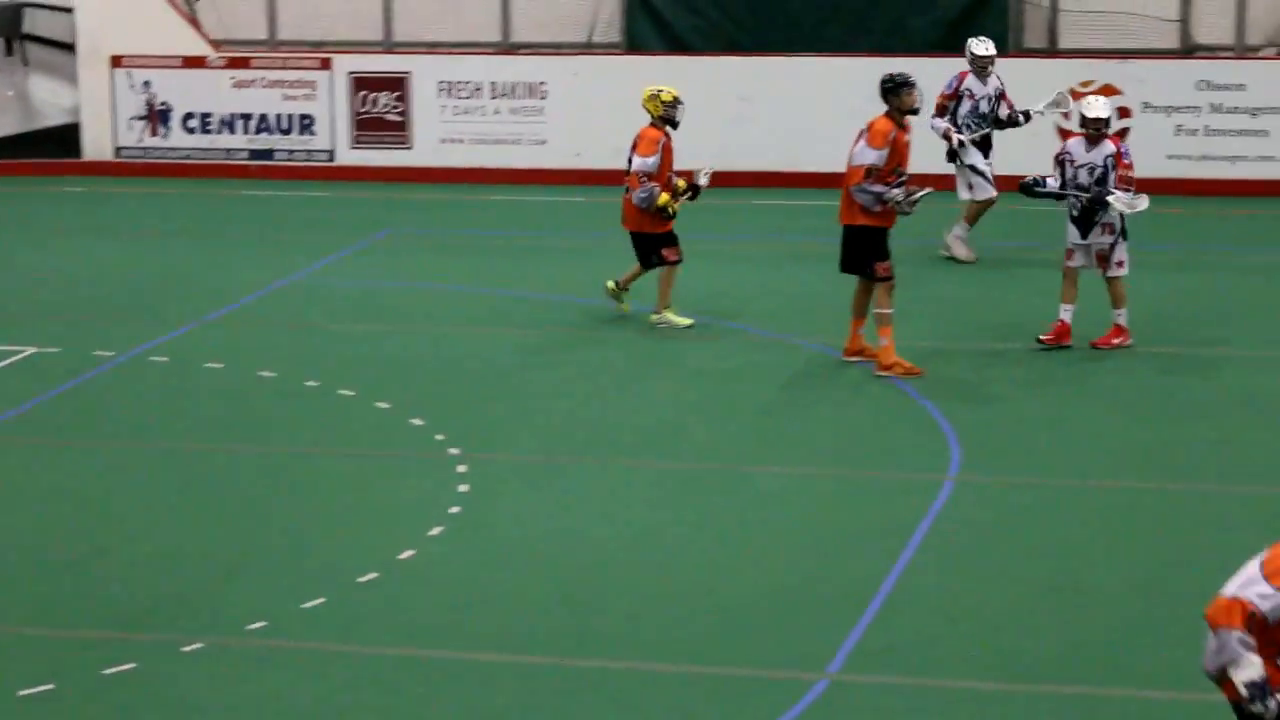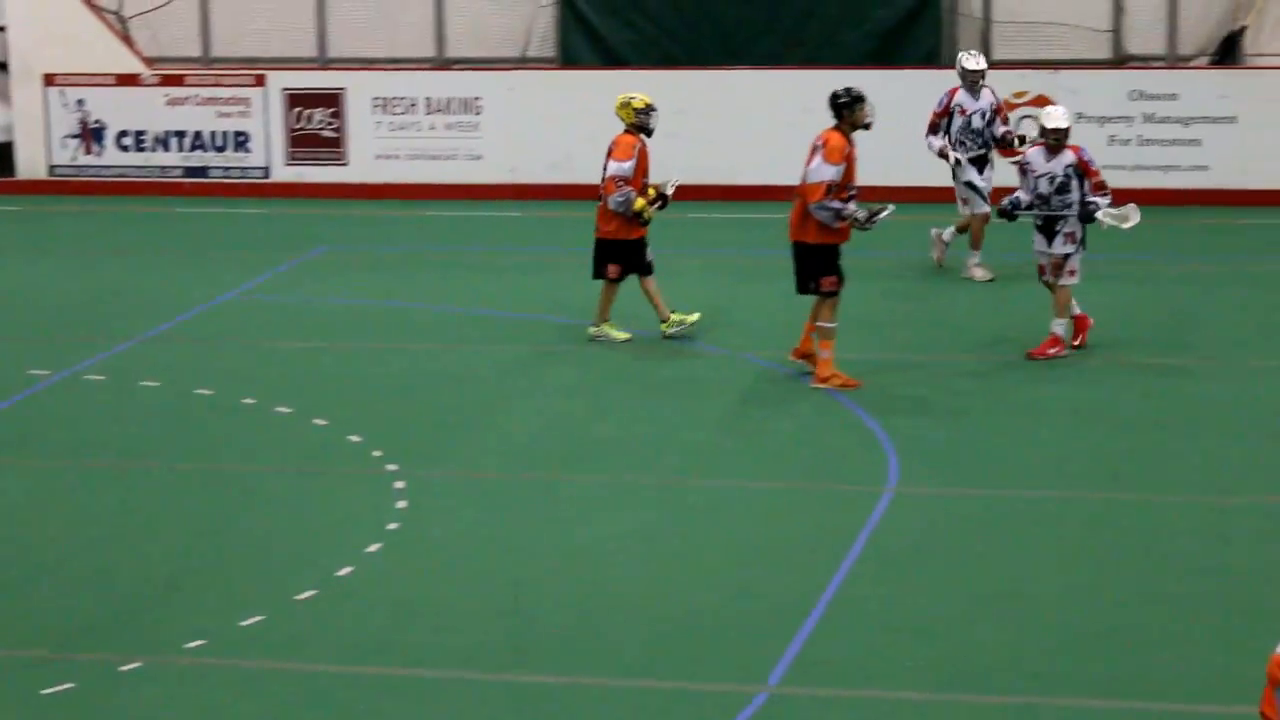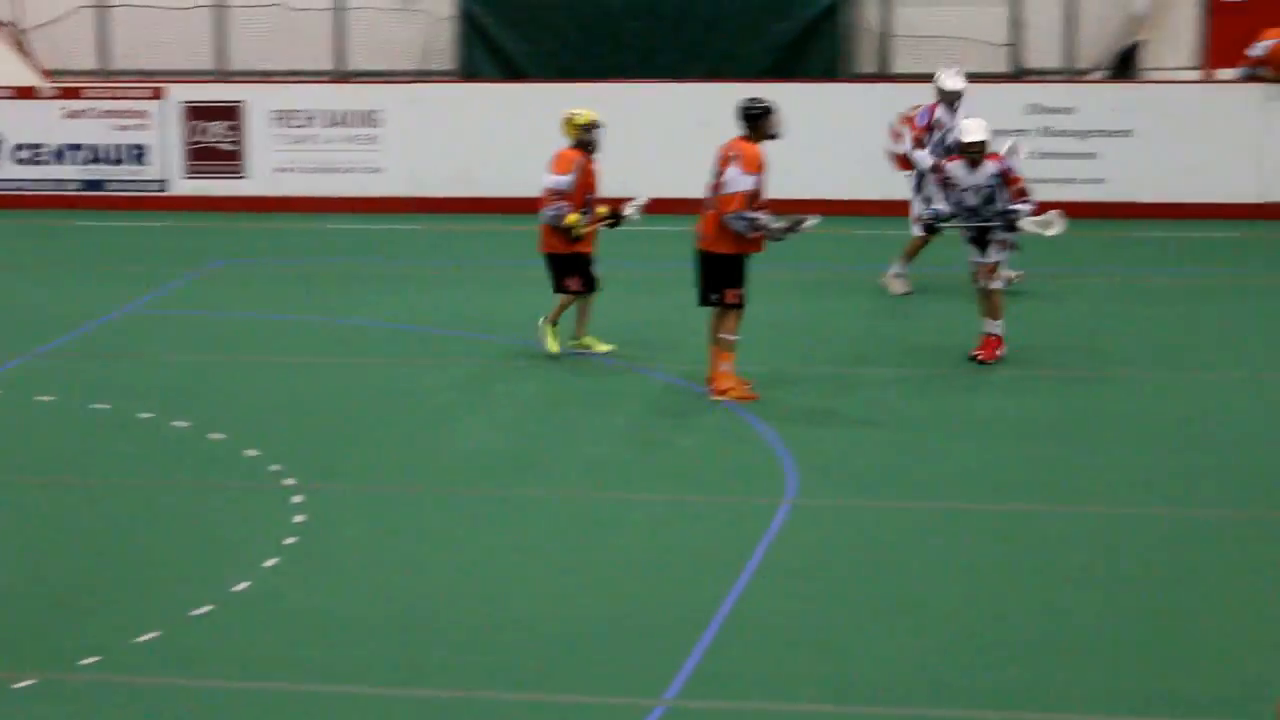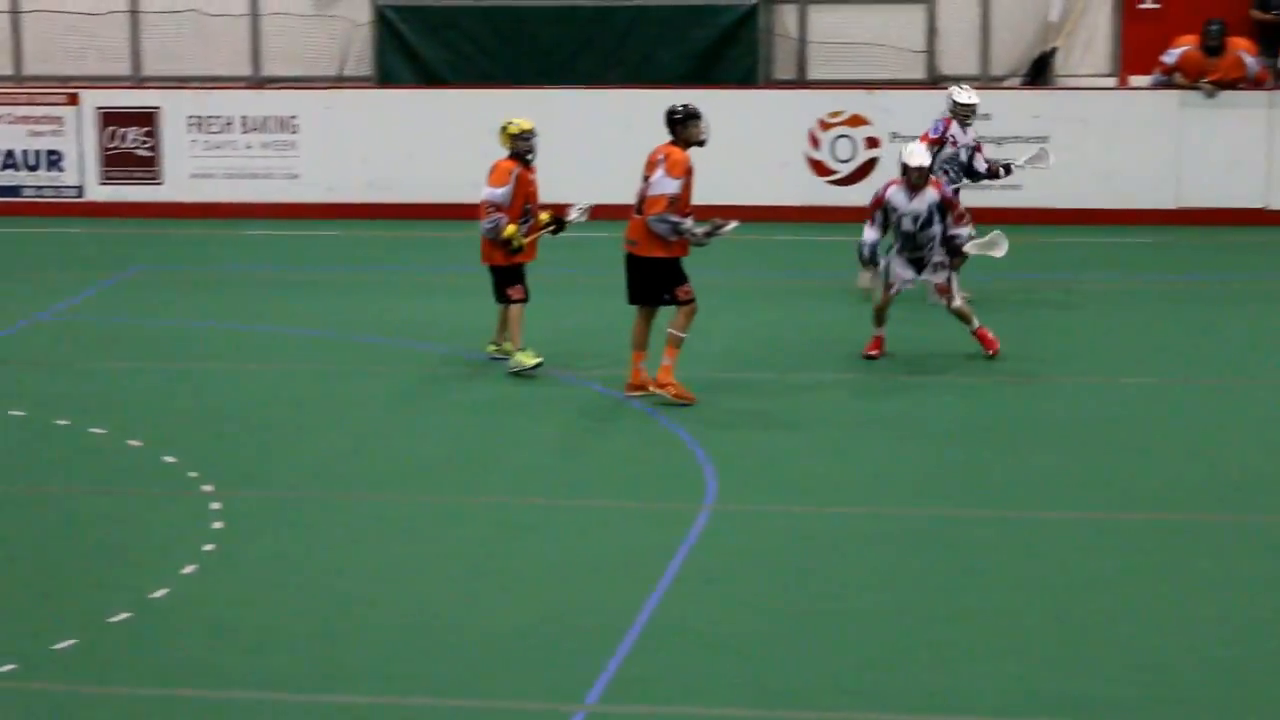
dt=0.3s
person 1, frame 1
left shoulder: (902, 128)
right shoulder: (881, 130)
right elbow: (859, 181)
left wrist: (902, 194)
right wrist: (892, 201)
left hip: (875, 218)
right hip: (865, 219)
left knee: (868, 280)
right knee: (885, 283)
left ankle: (855, 345)
right ankle: (887, 359)
person 1, frame 2
left shoulder: (835, 139)
right shoulder: (836, 145)
right elbow: (818, 199)
left wrist: (854, 212)
right wrist: (853, 218)
left hip: (816, 231)
right hip: (816, 233)
left knee: (831, 289)
right knee: (829, 296)
left ankle: (806, 348)
right ankle: (825, 371)
person 1, frame 3
left shoulder: (733, 147)
right shoulder: (749, 155)
right elbow: (735, 211)
left wrist: (766, 222)
right wrist: (771, 228)
left hip: (715, 239)
right hip: (726, 244)
left knee: (723, 307)
right knee: (733, 309)
left ankle: (718, 373)
right ankle: (723, 384)
person 1, frame 4
left shoulder: (662, 153)
right shoulder: (677, 159)
right elbow: (659, 213)
left wrist: (691, 228)
right wrist: (691, 233)
left hip: (641, 246)
right hip: (657, 250)
left knee: (647, 308)
right knee: (687, 306)
left ankle: (636, 379)
right ankle: (665, 378)
person 2, frame 1
left shoulder: (661, 136)
right shoulder: (652, 138)
right elbow: (639, 177)
left wrist: (682, 186)
right wrist: (663, 203)
left hip: (650, 213)
right hip: (647, 214)
left knee: (651, 260)
right knee: (671, 259)
left ankle: (618, 286)
right ankle: (662, 312)
person 2, frame 2
left shoulder: (637, 143)
right shoulder: (626, 144)
right elbow: (615, 183)
left wrist: (652, 197)
right wrist: (637, 209)
left hip: (632, 225)
right hip: (617, 224)
left knee: (645, 271)
right knee: (615, 276)
left ankle: (669, 320)
right ankle: (600, 325)
person 2, frame 3
left shoulder: (587, 160)
right shoulder: (567, 159)
right elbow: (551, 197)
left wrist: (605, 214)
right wrist: (570, 224)
left hip: (581, 239)
right hip: (562, 239)
left knee: (588, 288)
right knee: (576, 289)
left ankle: (580, 338)
right ankle: (550, 323)
person 2, frame 4
left shoulder: (528, 169)
right shoulder: (504, 170)
right elbow: (489, 207)
left wrist: (547, 220)
right wrist: (508, 234)
left hip: (515, 246)
right hip: (500, 247)
left knee: (509, 296)
right knee: (517, 295)
left ankle: (499, 344)
right ankle: (518, 352)
person 3, frame 1
left shoulder: (1117, 149)
right shoulder: (1070, 145)
left elbow: (1126, 189)
right elbow: (1060, 182)
left wrist: (1106, 197)
right wrist: (1035, 184)
left hip: (1106, 220)
right hip: (1077, 219)
left knee: (1113, 273)
right knee: (1069, 271)
left ankle: (1121, 329)
right ankle: (1063, 328)
person 3, frame 2
left shoulder: (1077, 156)
right shoulder: (1031, 155)
left elbow: (1101, 191)
right elbow: (1027, 190)
left wrist: (1092, 207)
right wrist: (1012, 204)
left hip: (1069, 226)
right hip: (1042, 225)
left knee: (1062, 281)
right knee: (1048, 279)
left ankle: (1056, 338)
right ankle: (1080, 318)
person 3, frame 3
left shoulder: (999, 166)
right shoulder: (949, 168)
left elbow: (1022, 198)
right elbow: (945, 201)
left wrist: (1014, 216)
right wrist: (933, 215)
left hip: (998, 233)
right hip: (973, 233)
left knee: (991, 284)
right knee: (983, 286)
left ankle: (993, 339)
right ankle: (994, 337)
person 3, frame 4
left shoulder: (939, 192)
right shoulder: (889, 193)
left elbow: (959, 219)
right elbow: (875, 222)
left wrist: (958, 241)
right wrist: (868, 244)
left hip: (937, 256)
right hip: (903, 255)
left knee: (954, 305)
right knee: (883, 300)
left ankle: (980, 331)
right ankle: (878, 338)
person 4, frame 1
left shoulder: (995, 82)
right shoulder: (959, 82)
left elbow: (1002, 113)
right elbow: (937, 117)
left wrist: (1018, 116)
right wrist: (951, 135)
left hip: (984, 147)
right hip: (965, 149)
left knee: (978, 200)
right knee: (987, 197)
left ankle: (952, 243)
right ankle: (956, 237)
person 4, frame 2
left shoulder: (990, 95)
right shoulder: (951, 99)
left elbow: (1000, 125)
right elbow: (932, 135)
left wrist: (1010, 138)
right wrist: (947, 153)
left hip: (985, 162)
right hip: (964, 164)
left knee: (978, 215)
right knee: (980, 215)
left ankle: (944, 237)
right ankle: (973, 263)
person 4, frame 3
left shoulder: (959, 113)
right shoulder: (927, 113)
right elbow: (916, 151)
right wrist: (939, 167)
right hip: (930, 181)
right knee: (924, 235)
right ankle: (894, 274)
person 4, frame 4
left shoulder: (971, 132)
right shoulder: (942, 127)
left elbow: (979, 167)
left wrist: (1001, 169)
left hip: (949, 194)
left knee: (962, 241)
